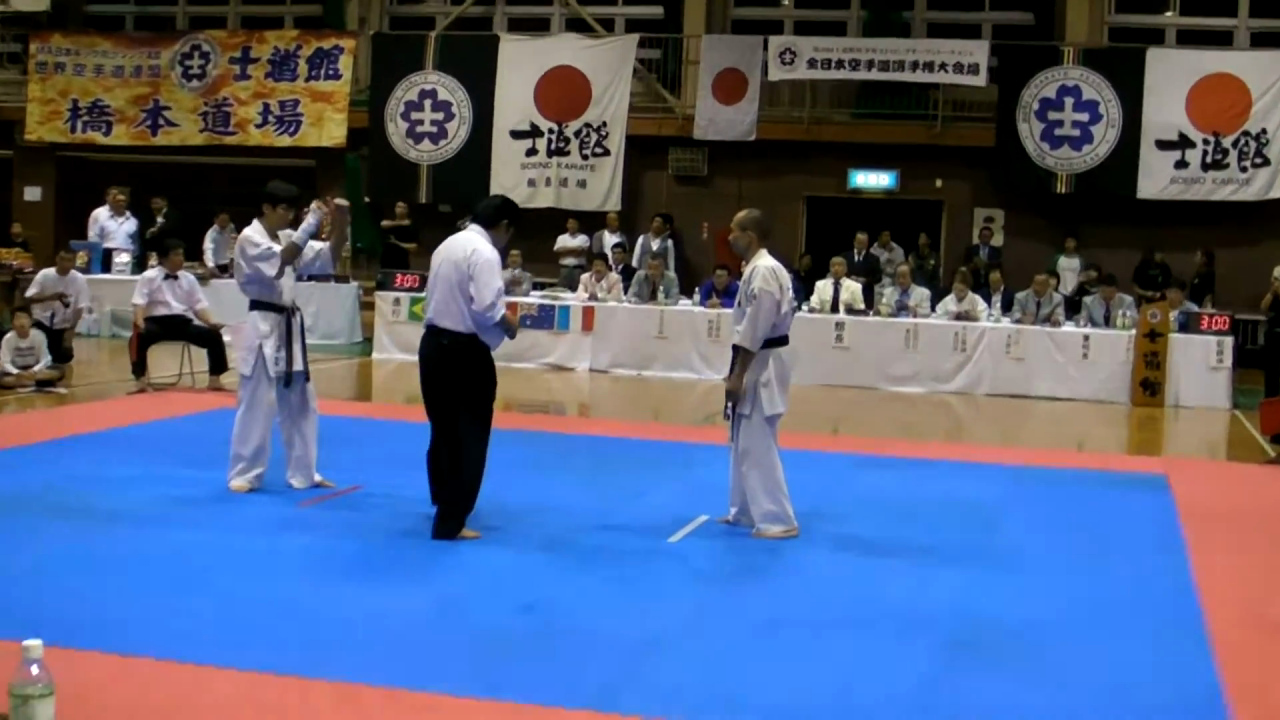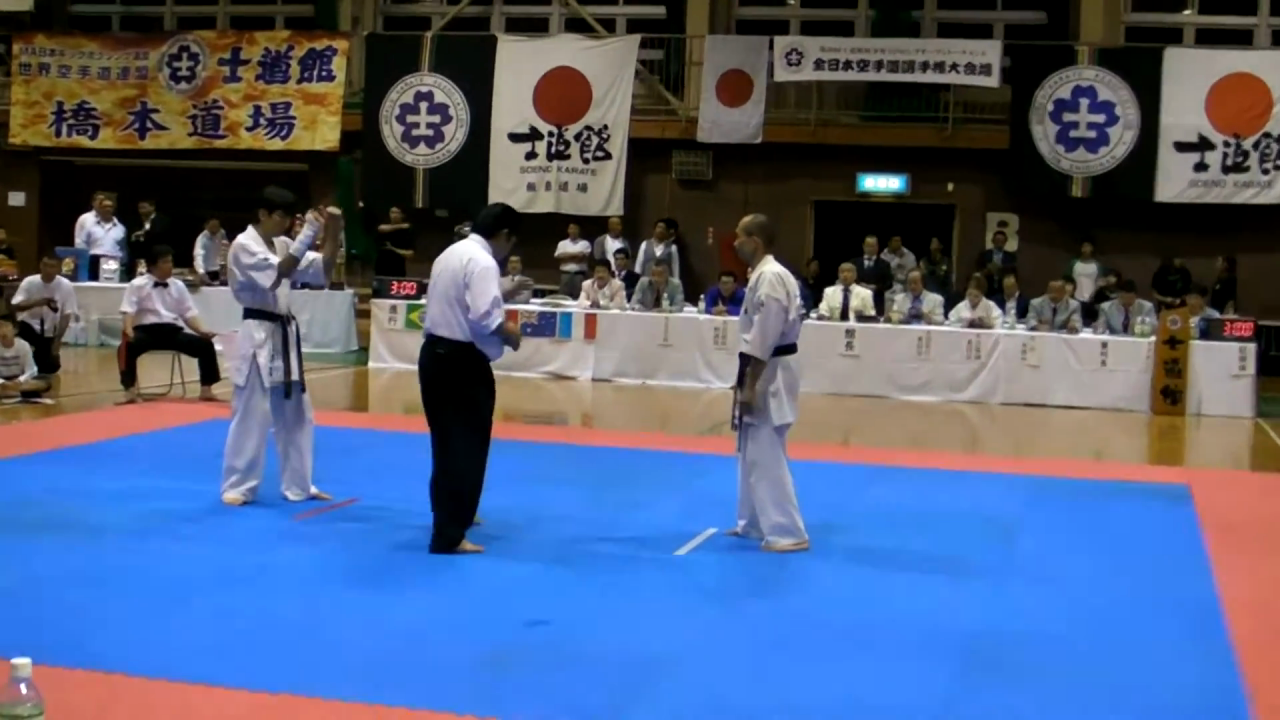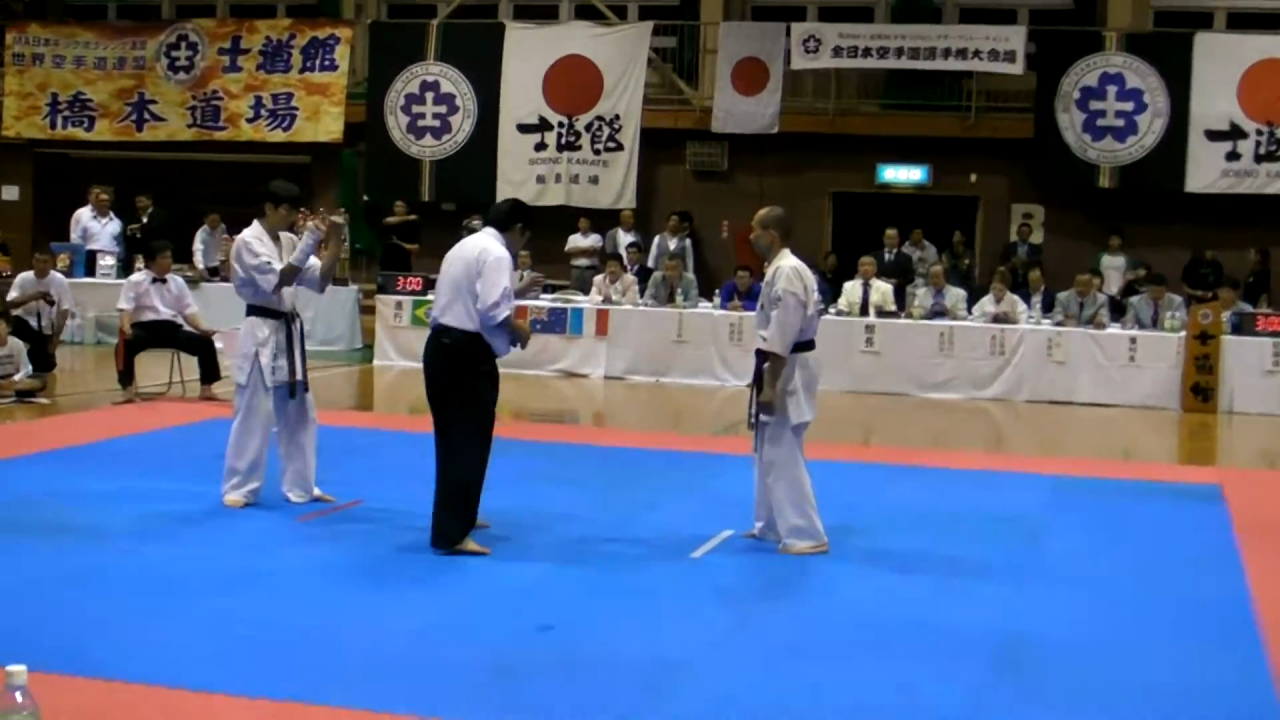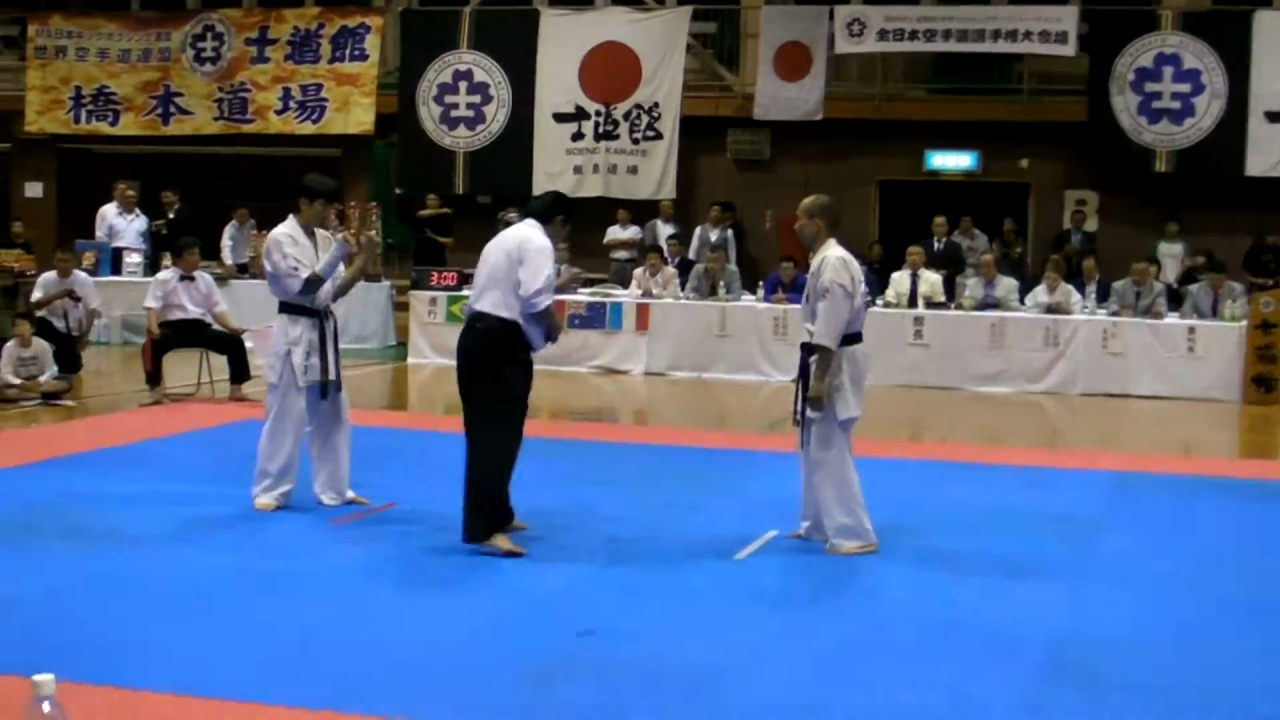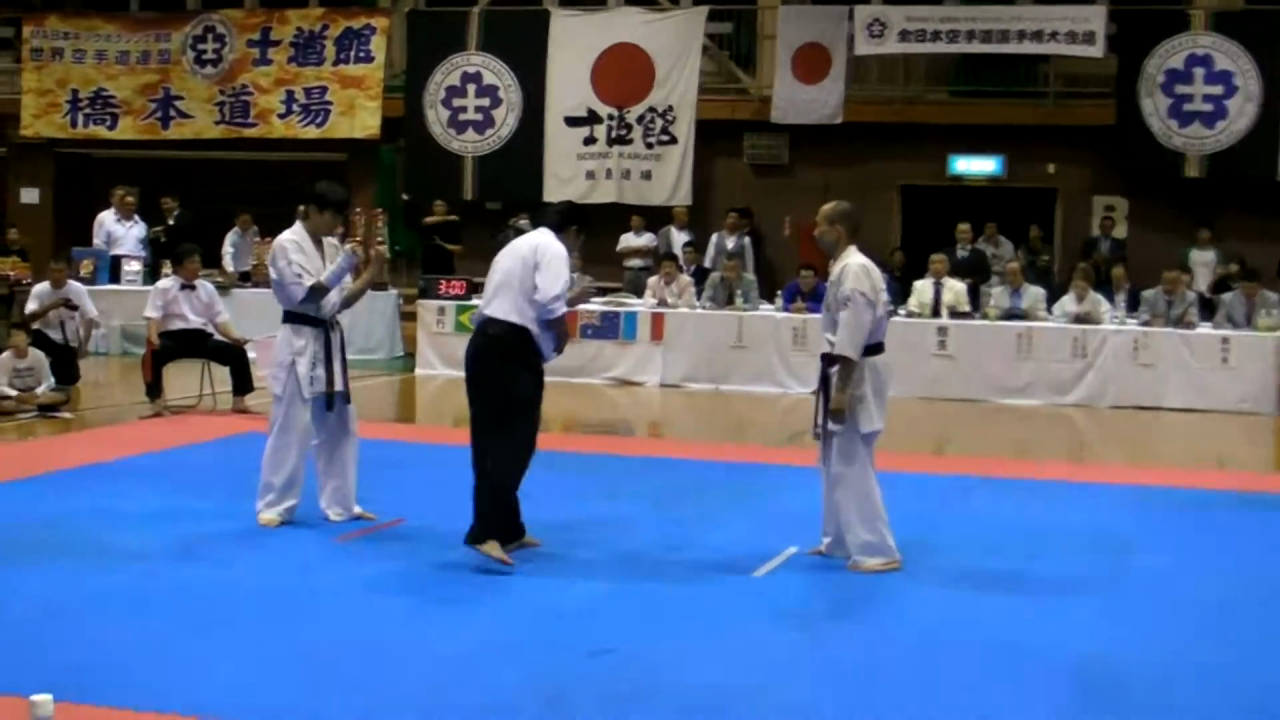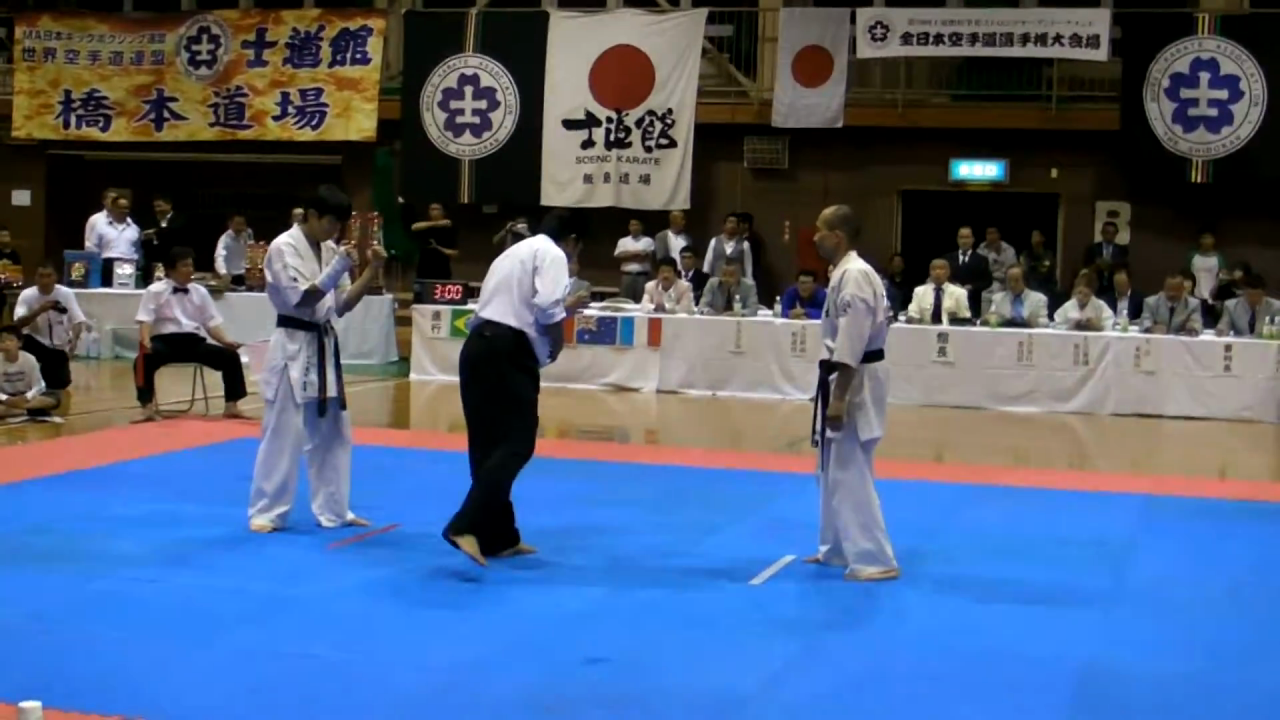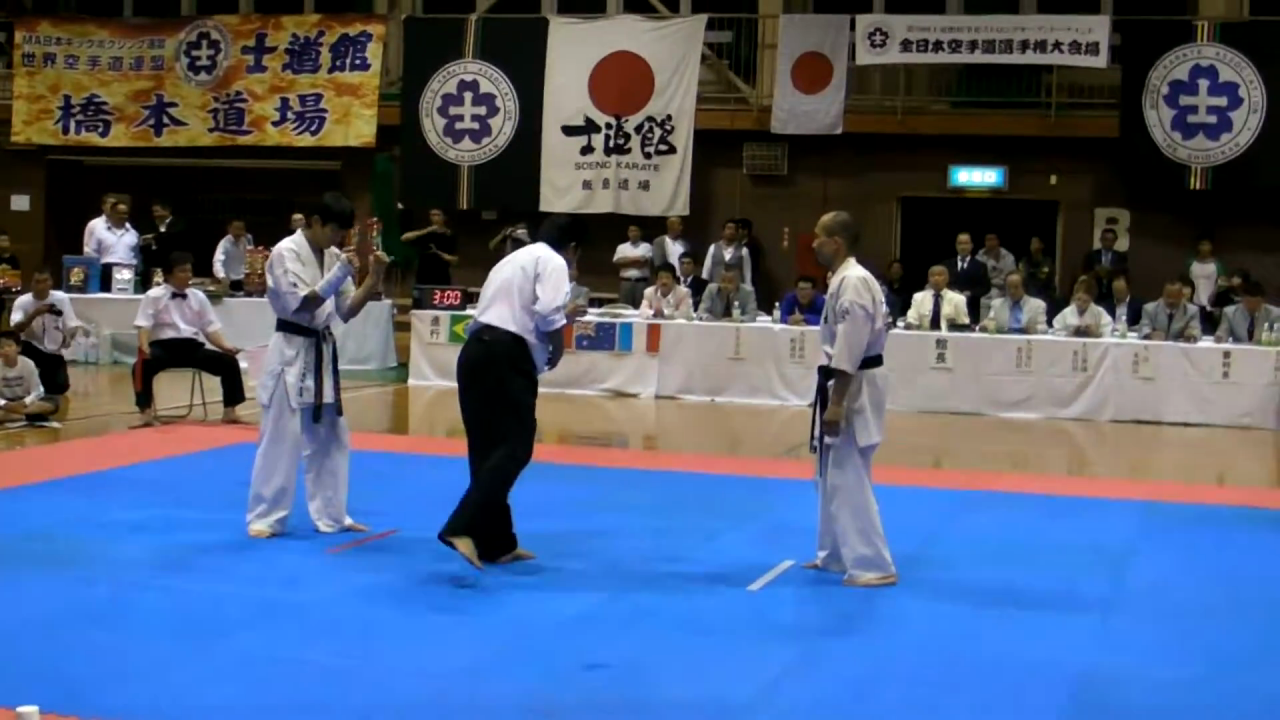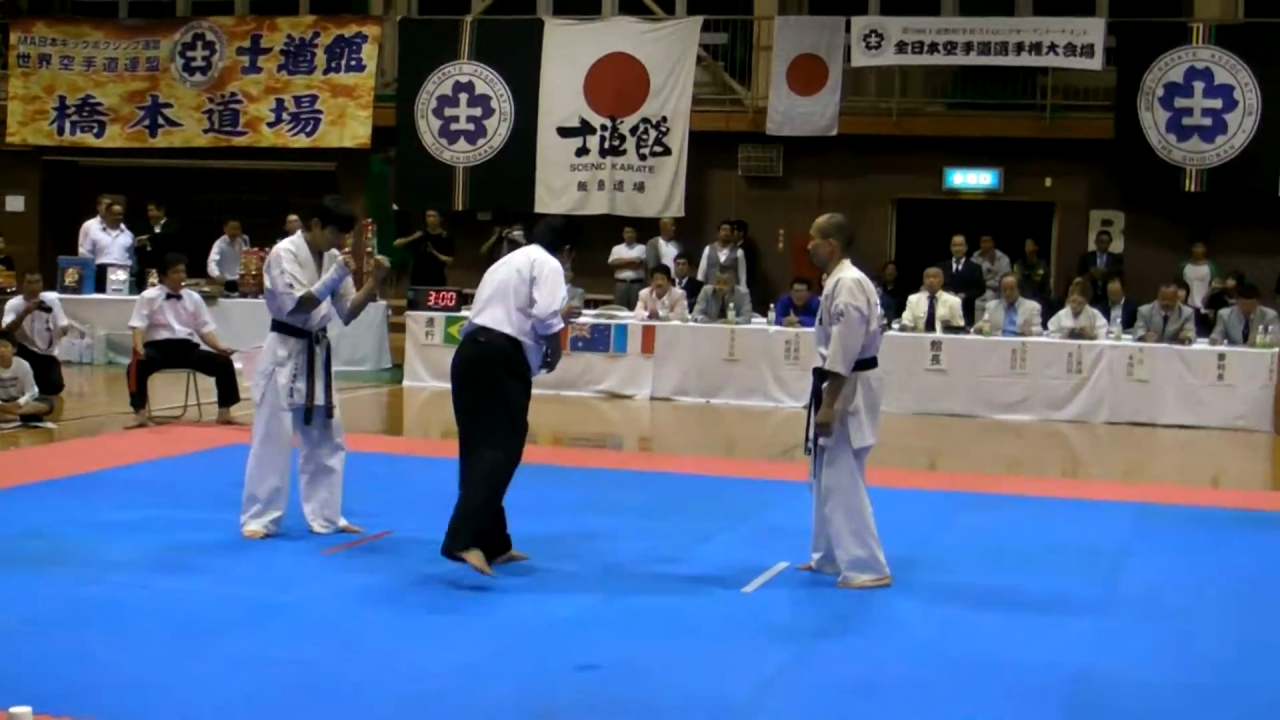
dt=0.1s
person 1, frame 1
left shoulder: (763, 270)
right shoulder: (760, 268)
left elbow: (755, 330)
left wrist: (737, 375)
left hip: (759, 366)
right hip: (756, 364)
left knee: (757, 445)
right knee: (745, 442)
left ankle: (778, 520)
right ankle: (745, 511)
person 1, frame 2
left shoulder: (769, 277)
right shoulder: (766, 274)
left elbow: (764, 339)
left wrist: (749, 386)
left hip: (768, 374)
right hip: (764, 373)
left knee: (766, 455)
right knee: (753, 453)
left ankle: (788, 533)
right ankle: (754, 523)
person 1, frame 3
left shoulder: (786, 271)
right shoulder: (781, 268)
left elbow: (782, 335)
left wrist: (771, 385)
left hip: (786, 370)
right hip: (780, 369)
left knee: (783, 455)
right knee: (770, 453)
left ankle: (806, 535)
right ankle: (771, 525)
person 1, frame 4
left shoulder: (832, 261)
right shoulder: (827, 259)
left elbow: (830, 328)
left wrist: (820, 380)
left hip: (833, 364)
right hip: (826, 362)
left knee: (830, 452)
right knee: (816, 450)
left ankle: (854, 534)
right ankle: (818, 524)
person 1, frame 5
left shoulder: (853, 269)
right shoulder: (846, 267)
left elbow: (852, 338)
left wrist: (841, 391)
left hip: (855, 376)
right hip: (847, 374)
left knee: (852, 466)
right knee: (836, 464)
left ankle: (877, 551)
right ankle: (840, 541)
person 1, frame 6
left shoulder: (854, 274)
right shoulder: (847, 272)
left elbow: (851, 345)
left wrist: (839, 398)
left hip: (854, 383)
right hip: (846, 380)
left knee: (850, 474)
right knee: (834, 472)
left ankle: (875, 560)
right ankle: (837, 549)
person 1, frame 7
left shoulder: (853, 281)
right shoulder: (845, 279)
left elbow: (849, 351)
left wrist: (835, 404)
left hip: (853, 389)
right hip: (845, 387)
left knee: (849, 479)
right knee: (833, 477)
left ankle: (873, 566)
right ankle: (835, 555)
person 1, frame 8
left shoulder: (848, 283)
right shoulder: (840, 281)
left elbow: (844, 353)
left wrist: (828, 406)
left hip: (848, 390)
right hip: (841, 388)
left knee: (844, 481)
right knee: (827, 479)
left ankle: (867, 568)
right ankle: (829, 556)
person 2, frame 1
left shoulder: (448, 245)
right shoulder: (485, 253)
right elbow: (487, 309)
left wrist: (499, 291)
right wrist: (510, 324)
left hip: (435, 345)
right hip: (464, 352)
left knee: (446, 430)
right knee: (467, 435)
left ankle: (447, 498)
right ankle: (450, 523)
person 2, frame 2
left shoulder: (450, 253)
right shoulder: (482, 262)
right elbow: (484, 317)
left wrist: (502, 296)
right wrist: (511, 334)
left hip: (435, 355)
right hip: (462, 361)
left knee: (448, 441)
right knee: (465, 446)
left ankle: (452, 514)
right ankle: (448, 535)
person 2, frame 3
left shoulder: (465, 246)
right shoulder: (495, 253)
right elbow: (493, 310)
left wrist: (512, 294)
right wrist: (519, 331)
left hip: (442, 346)
right hip: (467, 353)
left knee: (454, 435)
right knee: (469, 440)
left ankle: (458, 515)
right ankle: (453, 533)
person 2, frame 4
left shoulder: (506, 237)
right shoulder: (537, 242)
right elbow: (534, 298)
left wrist: (554, 287)
right wrist: (553, 324)
left hip: (477, 336)
right hip: (501, 343)
left knee: (486, 430)
right knee: (499, 433)
left ankle: (495, 515)
right ankle: (484, 528)
person 2, frame 5
left shoulder: (519, 245)
right shoulder: (552, 248)
right elbow: (549, 303)
left wrist: (567, 303)
right wrist: (563, 335)
left hip: (487, 344)
right hip: (510, 349)
left knee: (493, 439)
right knee: (513, 442)
left ankle: (506, 529)
right ankle: (486, 532)
person 2, frame 6
left shoulder: (516, 251)
right shoulder: (551, 254)
right elbow: (547, 308)
left wrist: (562, 309)
right wrist: (557, 341)
left hip: (481, 347)
right hip: (505, 352)
left knee: (490, 443)
right knee: (515, 443)
left ankle: (498, 536)
right ankle: (466, 527)
person 2, frame 7
left shoulder: (515, 258)
right shoulder: (552, 261)
right elbow: (548, 314)
left wrist: (562, 317)
right wrist: (557, 349)
left hip: (479, 352)
right hip: (504, 358)
left knee: (490, 444)
right knee: (511, 447)
left ankle: (496, 541)
right ankle: (461, 529)
person 2, frame 8
left shoulder: (509, 260)
right shoulder: (547, 263)
right elbow: (546, 318)
left wrist: (558, 318)
right wrist: (554, 352)
left hip: (473, 354)
right hip: (499, 359)
left knee: (483, 448)
right knee: (501, 449)
left ankle: (493, 543)
right ankle: (465, 539)
person 3, frame 1
left shoulder: (286, 236)
right shoulder: (250, 238)
left elbow: (328, 259)
right elbow: (282, 262)
left wrist: (340, 223)
right wrist: (311, 223)
left hip: (289, 326)
right hip: (263, 328)
left knee: (301, 405)
right knee: (257, 405)
left ankle: (303, 472)
right ankle: (244, 474)
person 3, frame 2
left shoulder: (281, 244)
right shoulder: (244, 246)
left elbow: (321, 271)
right elbow: (278, 273)
left wrist: (332, 231)
right wrist: (308, 234)
left hip: (285, 334)
right hip: (258, 337)
left knee: (297, 416)
right knee: (251, 416)
left ankle: (298, 485)
right ankle: (237, 487)
person 3, frame 3
left shoulder: (288, 241)
right shoulder: (248, 241)
left elbow: (319, 282)
right elbow: (279, 280)
left wrist: (334, 241)
right wrist: (309, 242)
left hip: (290, 334)
right hip: (262, 335)
left knee: (300, 417)
right knee: (254, 416)
left ankle: (301, 486)
right ankle: (238, 489)
person 3, frame 4
left shoulder: (324, 239)
right shoulder: (281, 238)
left elbow: (334, 292)
right elbow: (303, 287)
left wrist: (363, 257)
right wrist: (337, 255)
left hip: (323, 332)
right hip: (295, 333)
left knee: (333, 417)
right knee: (286, 417)
left ankle: (334, 489)
right ankle: (269, 491)
person 3, frame 5
left shoulder: (333, 246)
right shoulder: (287, 244)
left elbow: (341, 302)
right elbow: (306, 295)
left wrist: (373, 271)
right wrist: (343, 265)
left hip: (330, 341)
right hip: (299, 343)
left knee: (339, 430)
right knee: (290, 429)
left ankle: (340, 504)
right ankle: (274, 506)
person 3, frame 6
left shoulder: (330, 249)
right shoulder: (283, 247)
left elbow: (341, 306)
right elbow: (301, 299)
left wrist: (372, 271)
right wrist: (339, 268)
left hip: (324, 346)
right hip: (293, 347)
left knee: (333, 436)
right knee: (283, 435)
left ankle: (333, 510)
right ankle: (266, 512)
person 3, frame 7
left shoulder: (334, 256)
right shoulder: (286, 252)
left elbow: (347, 311)
right elbow: (300, 305)
left wrist: (374, 278)
right wrist: (338, 275)
left hip: (323, 352)
right hip: (291, 353)
left knee: (331, 440)
right knee: (281, 440)
left ankle: (332, 515)
right ankle: (264, 517)
person 3, frame 8
left shoulder: (332, 258)
right shoulder: (284, 253)
left elbow: (347, 313)
right elbow: (296, 306)
left wrist: (375, 282)
right wrist: (335, 277)
left hip: (317, 353)
right hip: (285, 353)
left knee: (327, 442)
right knee: (273, 440)
left ankle: (326, 516)
right ankle: (259, 518)
